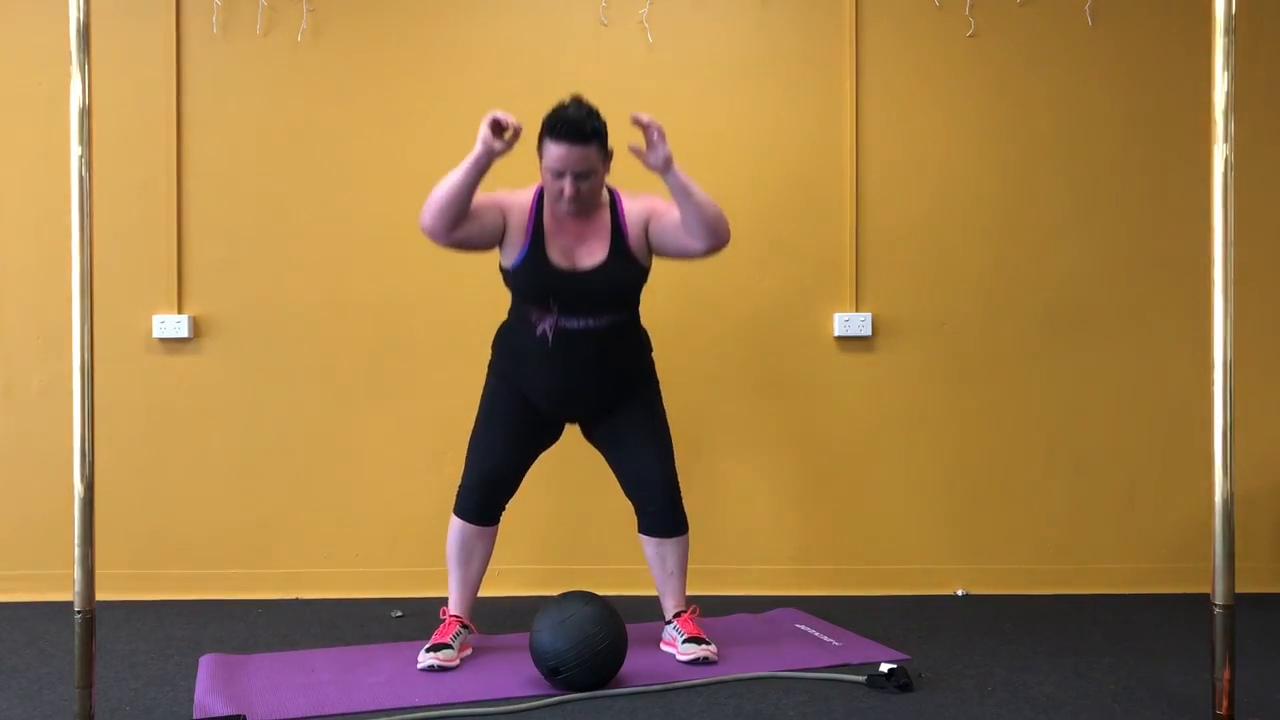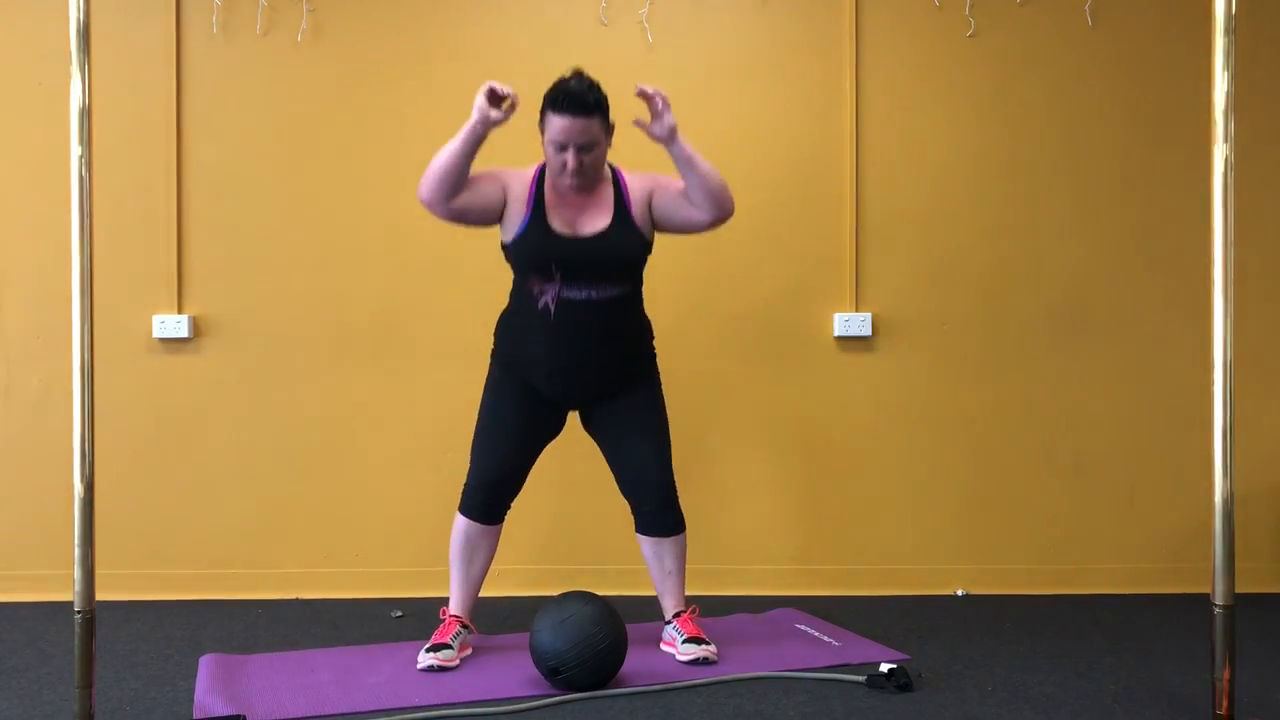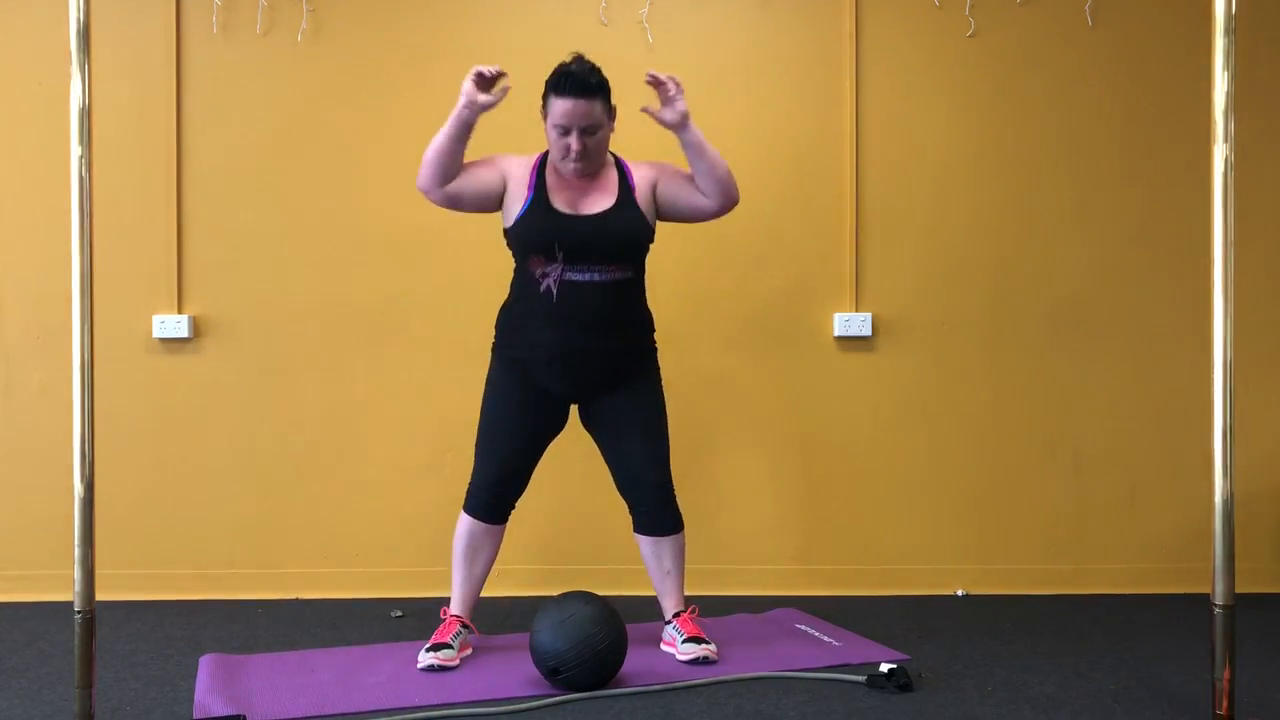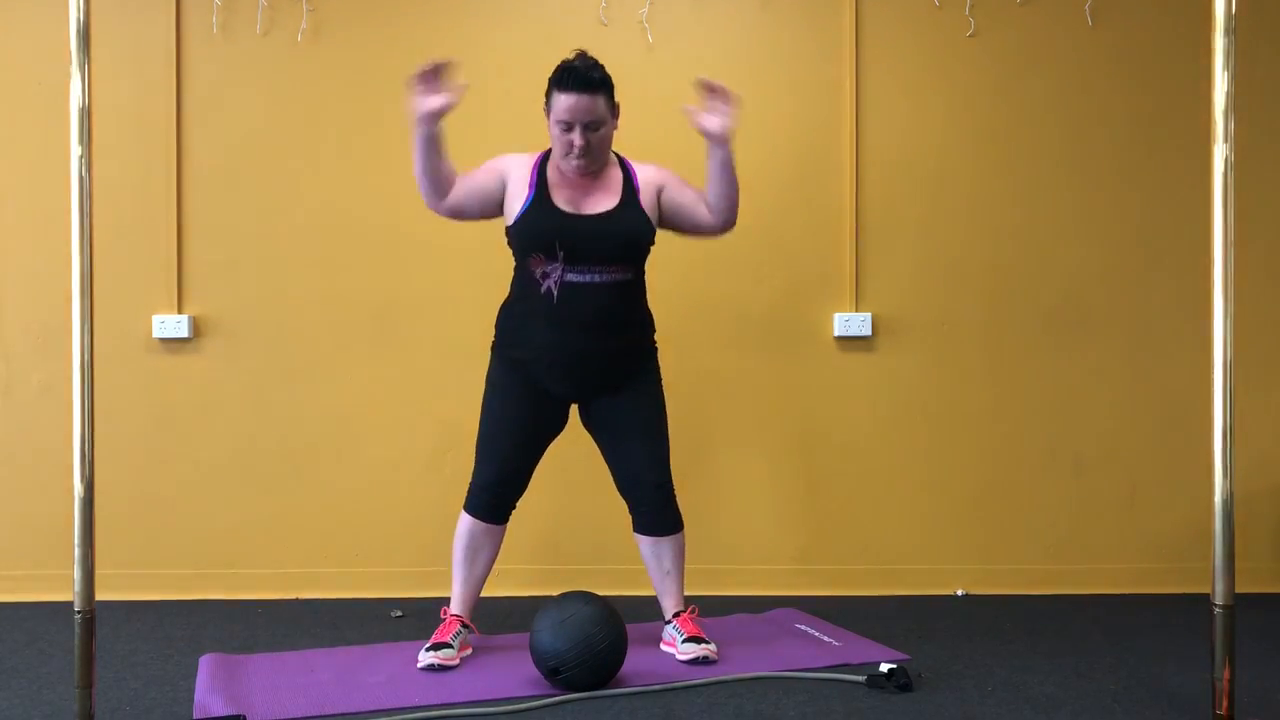
dt=0.1s
person 1, frame 1
left shoulder: (638, 217)
right shoulder: (513, 213)
left elbow: (711, 238)
right elbow: (436, 227)
left wrist: (669, 172)
right wrist: (481, 158)
left hip: (620, 390)
right hip: (524, 385)
left knee: (658, 490)
right knee: (480, 489)
left ankle: (678, 620)
right ankle: (456, 623)
person 1, frame 2
left shoulder: (641, 193)
right shoulder: (514, 190)
left elbow: (715, 209)
right elbow: (434, 197)
left wrist: (673, 141)
right wrist: (477, 126)
left hip: (621, 378)
right hip: (526, 372)
left knee: (654, 489)
right knee: (486, 486)
left ankle: (678, 620)
right ankle: (456, 623)
person 1, frame 3
left shoulder: (642, 181)
right shoulder: (516, 176)
left elbow: (718, 199)
right elbow: (435, 185)
left wrist: (683, 129)
right wrist: (465, 113)
left hip: (622, 372)
right hip: (528, 366)
left knee: (650, 490)
right knee: (491, 486)
left ankle: (677, 620)
right ankle: (456, 622)
person 1, frame 4
left shoulder: (648, 183)
right shoulder: (516, 175)
left elbow: (719, 217)
right elbow: (439, 196)
left wrist: (718, 143)
right wrist: (426, 123)
left hip: (623, 372)
right hip: (527, 365)
left knee: (650, 490)
right knee: (492, 486)
left ankle: (678, 620)
right ankle: (456, 622)
